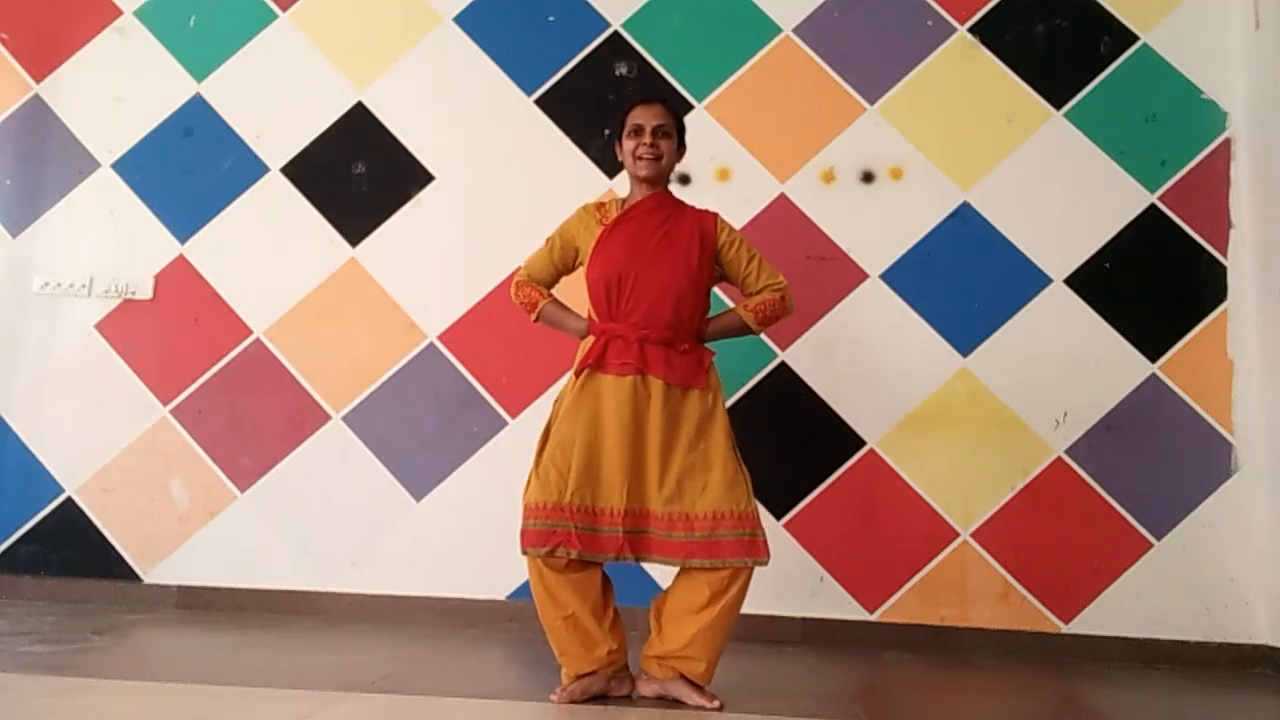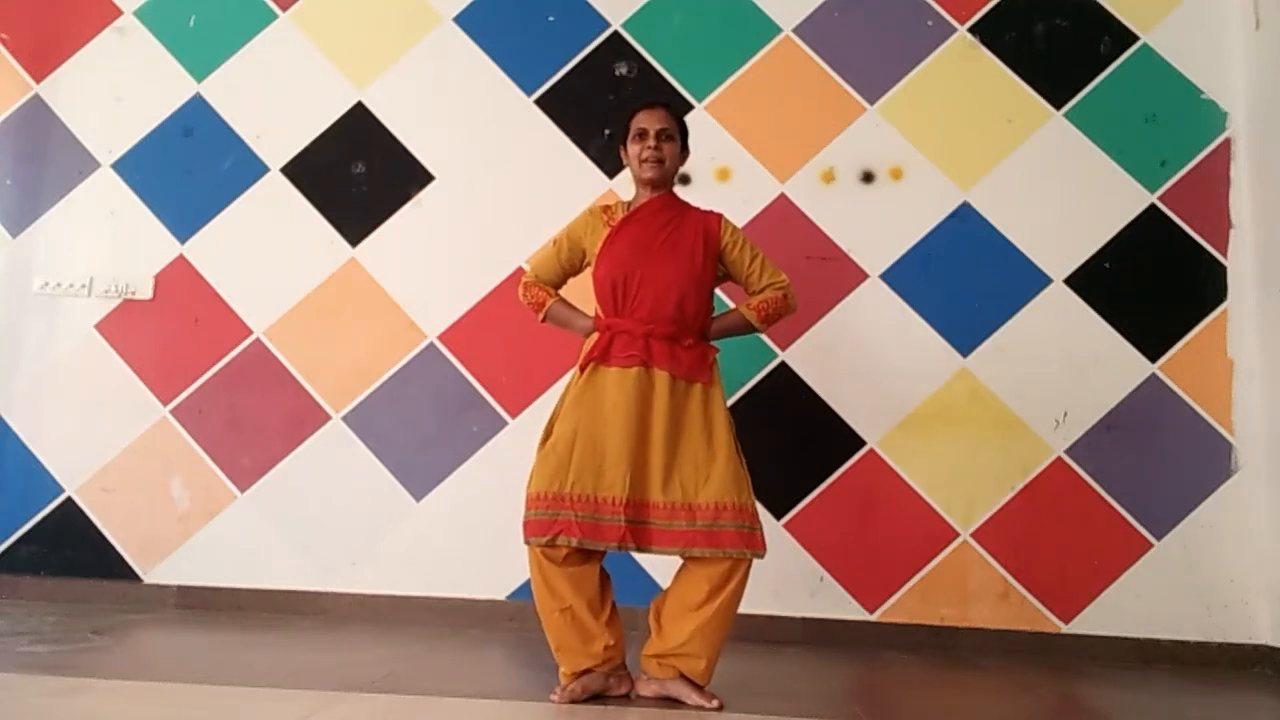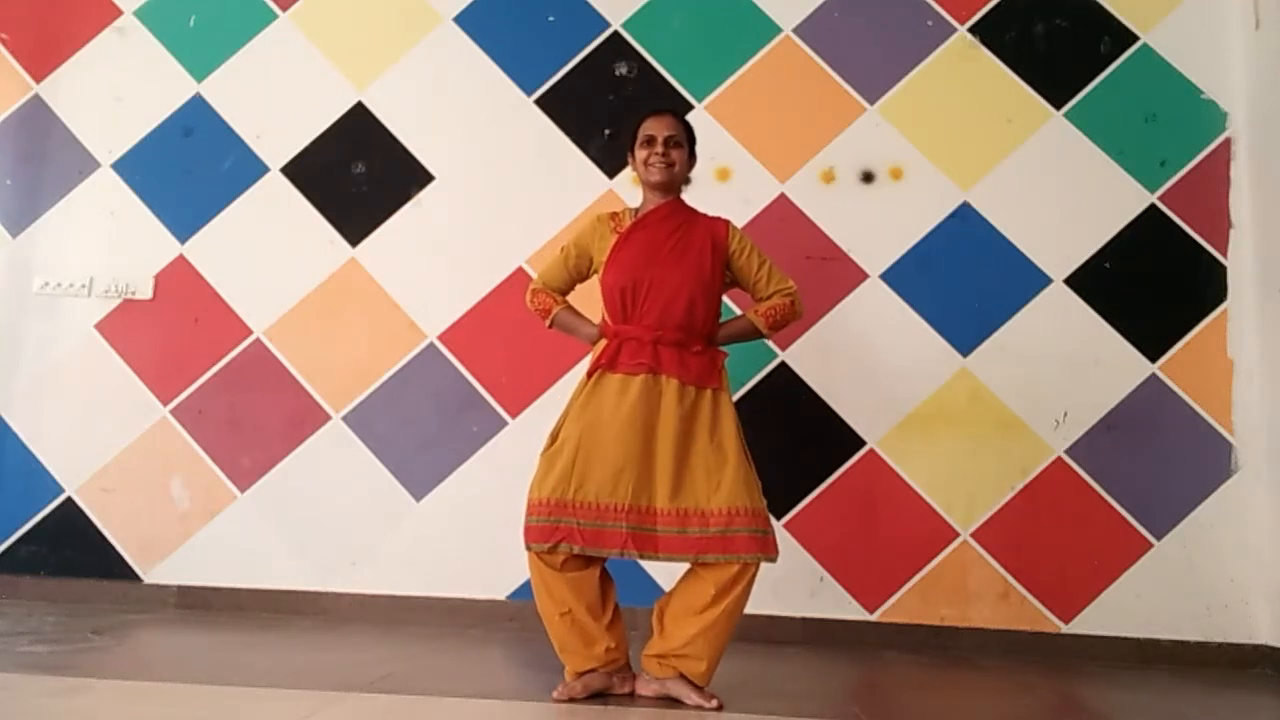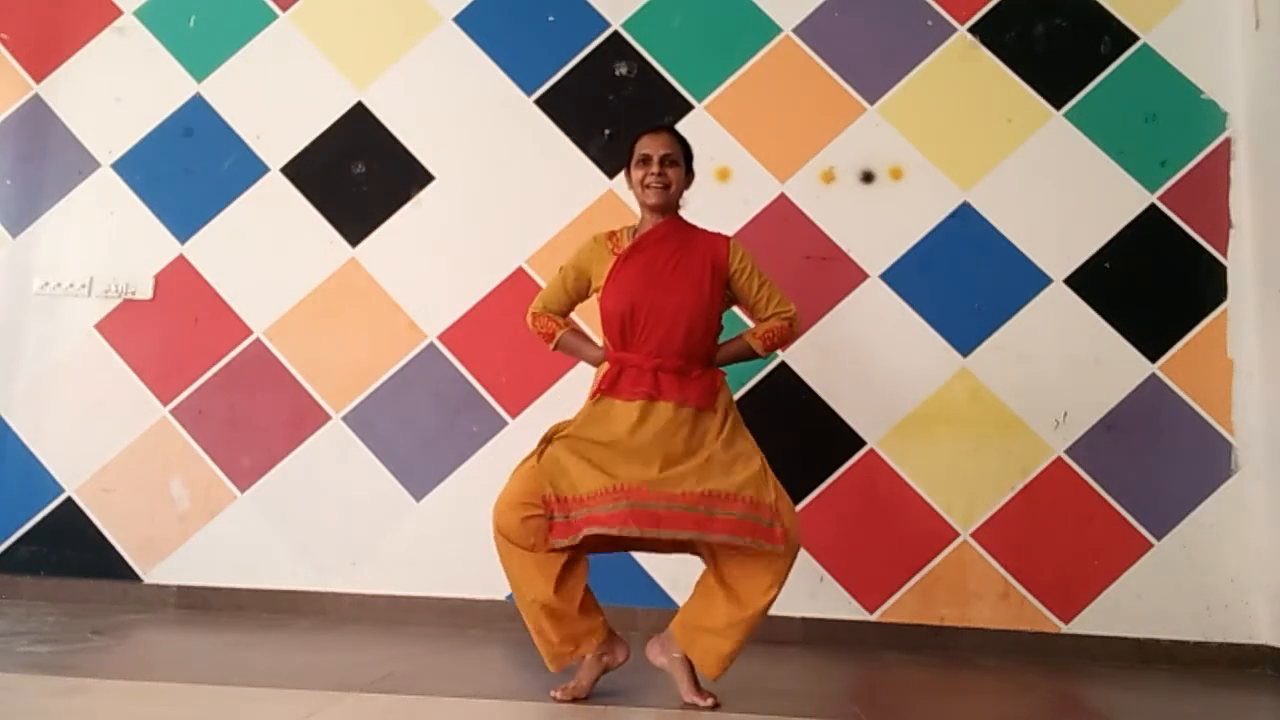
dt=1s
person 1, frame 1
left shoulder: (707, 228)
right shoulder: (590, 221)
left elbow: (774, 294)
right elbow: (525, 284)
left wrist: (701, 330)
right wrist: (584, 328)
left hip: (683, 399)
right hip: (602, 392)
left knee: (725, 538)
right knee: (555, 530)
left ankle: (670, 668)
right ankle: (598, 665)
person 1, frame 2
left shoulder: (711, 228)
right shoulder: (597, 223)
left elbow: (777, 293)
right elbow: (533, 284)
left wrist: (706, 329)
right wrist: (591, 326)
left hip: (686, 393)
right hip: (607, 387)
left knee: (722, 535)
right knee: (557, 526)
left ankle: (669, 667)
right ankle: (597, 664)
person 1, frame 3
left shoulder: (718, 235)
right shoulder: (605, 230)
left elbow: (784, 299)
right elbow: (540, 292)
left wrist: (713, 335)
right wrist: (598, 334)
left hip: (693, 402)
right hip: (614, 395)
left knee: (735, 538)
right knee: (554, 526)
left ankle: (670, 666)
right ankle: (600, 663)
person 1, frame 4
left shoulder: (720, 252)
right shoulder: (601, 251)
left elbow: (782, 319)
right elbow: (541, 313)
left wrist: (713, 355)
right wrist: (599, 358)
left hip: (700, 427)
right hip: (615, 421)
left knee: (772, 542)
right knee: (516, 515)
left ankle: (680, 644)
right ankle: (595, 644)
